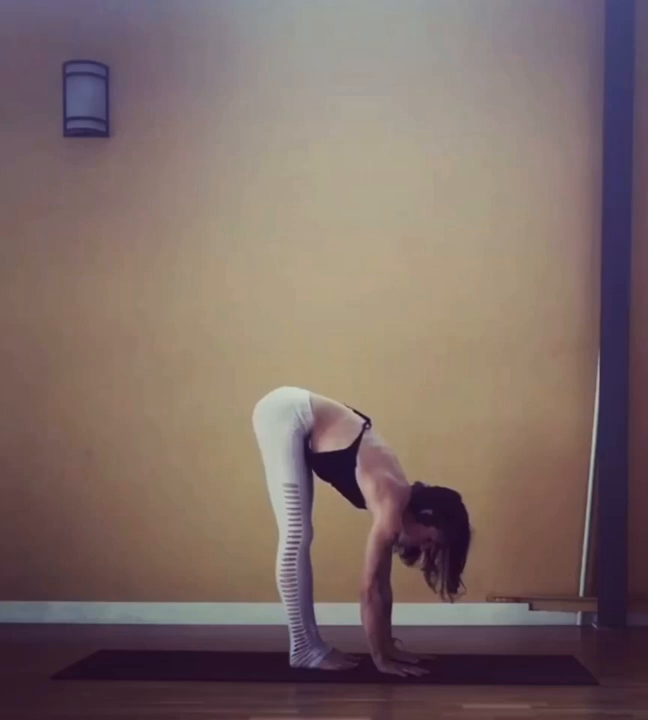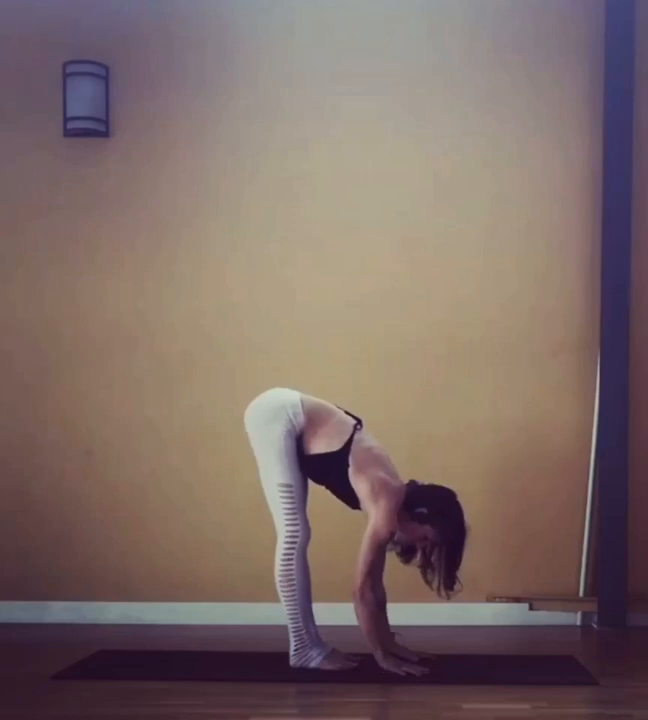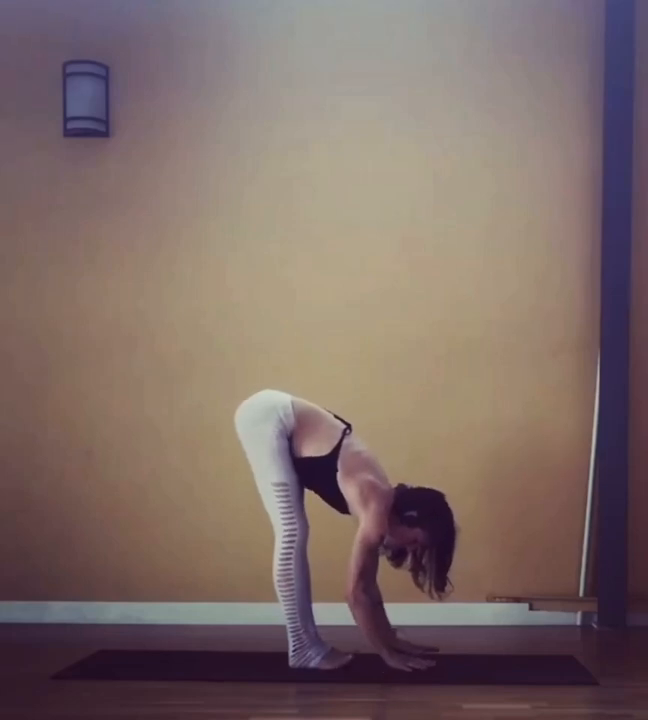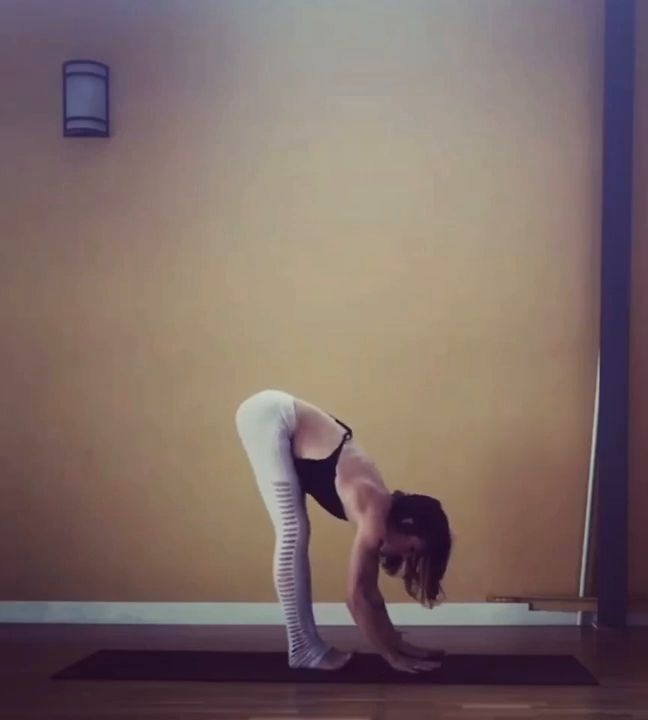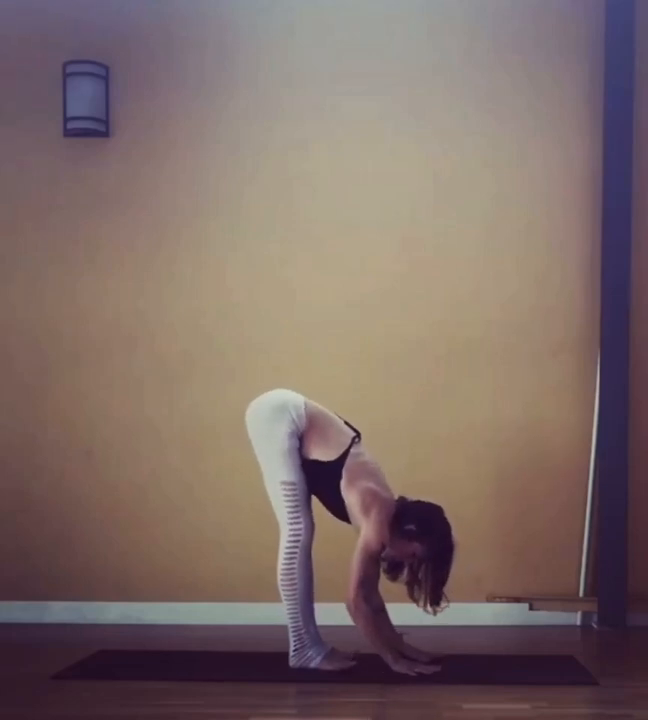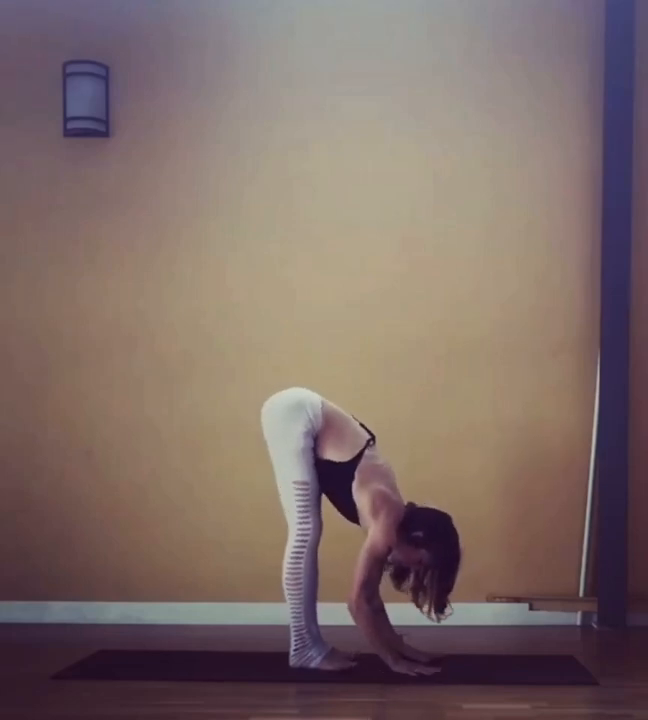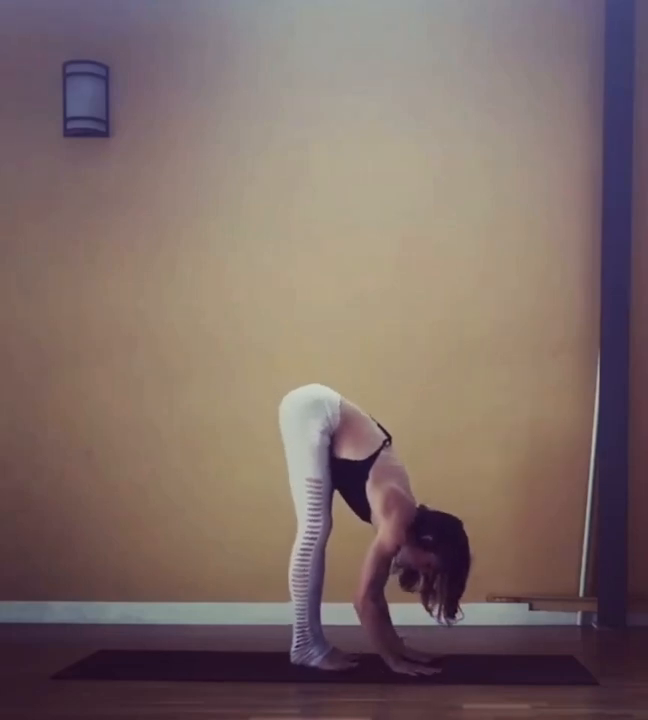
dt=0.3s
person 1, frame 1
left shoulder: (398, 502)
right shoulder: (393, 509)
left elbow: (382, 584)
right elbow: (370, 590)
left wrist: (386, 647)
right wrist: (380, 658)
left hip: (297, 415)
right hip: (285, 412)
left knee: (300, 536)
right knee: (296, 536)
left ankle: (311, 644)
right ankle: (304, 649)
person 1, frame 2
left shoulder: (392, 500)
right shoulder: (387, 509)
left elbow: (374, 583)
right elbow: (362, 589)
left wrist: (388, 644)
right wrist: (382, 655)
left hip: (289, 416)
right hip: (276, 413)
left knee: (298, 535)
right knee: (293, 536)
left ankle: (310, 644)
right ankle: (303, 649)
person 1, frame 3
left shoulder: (381, 505)
right shoulder: (377, 513)
left elbow: (367, 586)
right elbow: (355, 592)
left wrist: (392, 641)
right wrist: (388, 653)
left hip: (280, 419)
right hip: (267, 415)
left knee: (295, 535)
right knee: (291, 535)
left ankle: (309, 644)
right ankle: (302, 648)
person 1, frame 4
left shoulder: (378, 511)
right shoulder: (375, 518)
left elbow: (369, 591)
right elbow: (356, 595)
left wrist: (397, 644)
right wrist: (392, 656)
left hip: (281, 418)
right hip: (269, 416)
left knee: (297, 535)
right knee: (292, 535)
left ankle: (309, 644)
right ankle: (302, 648)
person 1, frame 5
left shoulder: (382, 517)
right shoulder: (378, 523)
left elbow: (369, 595)
right elbow: (357, 599)
left wrist: (399, 646)
right wrist: (393, 658)
left hip: (288, 417)
right hip: (278, 414)
left knee: (301, 535)
right knee: (297, 534)
left ankle: (310, 644)
right ankle: (303, 649)
person 1, frame 6
left shoulder: (390, 520)
right shoulder: (387, 527)
left elbow: (369, 595)
right elbow: (358, 600)
left wrist: (396, 646)
right wrist: (392, 658)
left hip: (304, 414)
right hip: (295, 413)
left knee: (307, 534)
right knee: (305, 534)
left ankle: (311, 644)
right ankle: (305, 648)
person 1, frame 7
left shoulder: (403, 521)
right shoulder: (397, 527)
left elbow: (374, 596)
right elbow: (365, 599)
left wrist: (397, 648)
right wrist: (392, 659)
left hip: (320, 412)
right hip: (312, 410)
left knee: (317, 532)
right knee: (314, 532)
left ankle: (313, 643)
right ankle: (306, 646)
